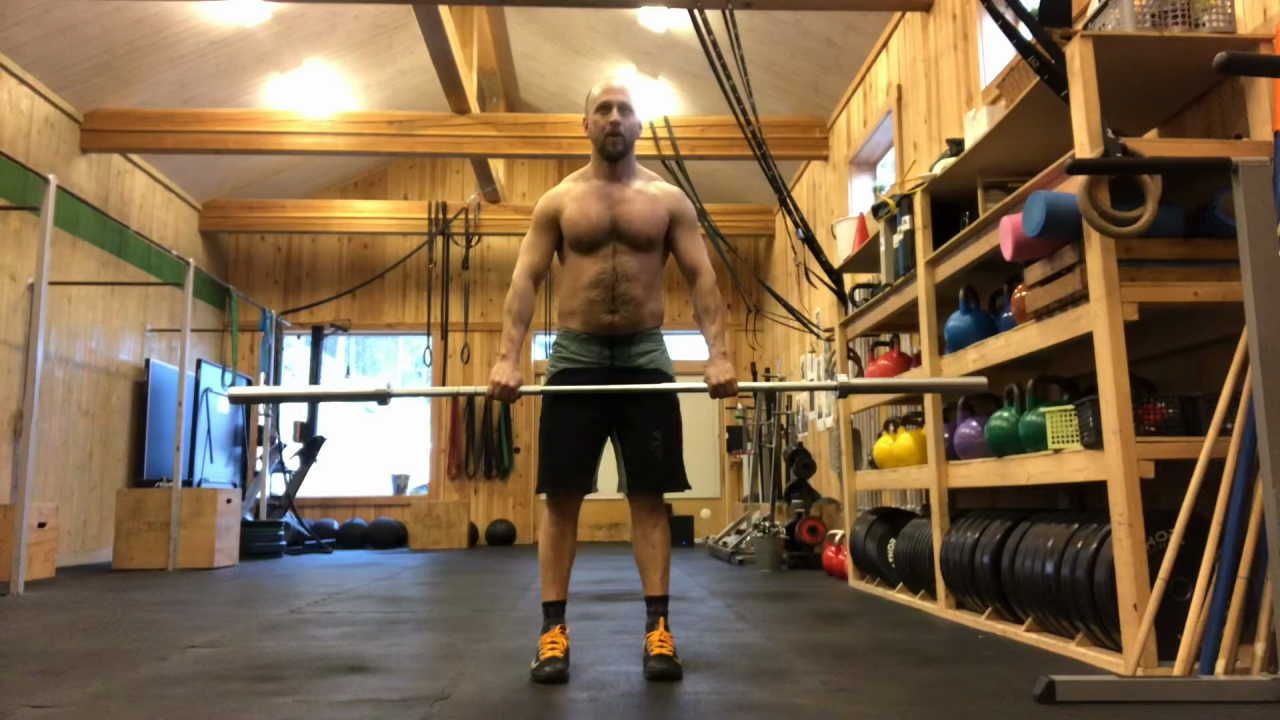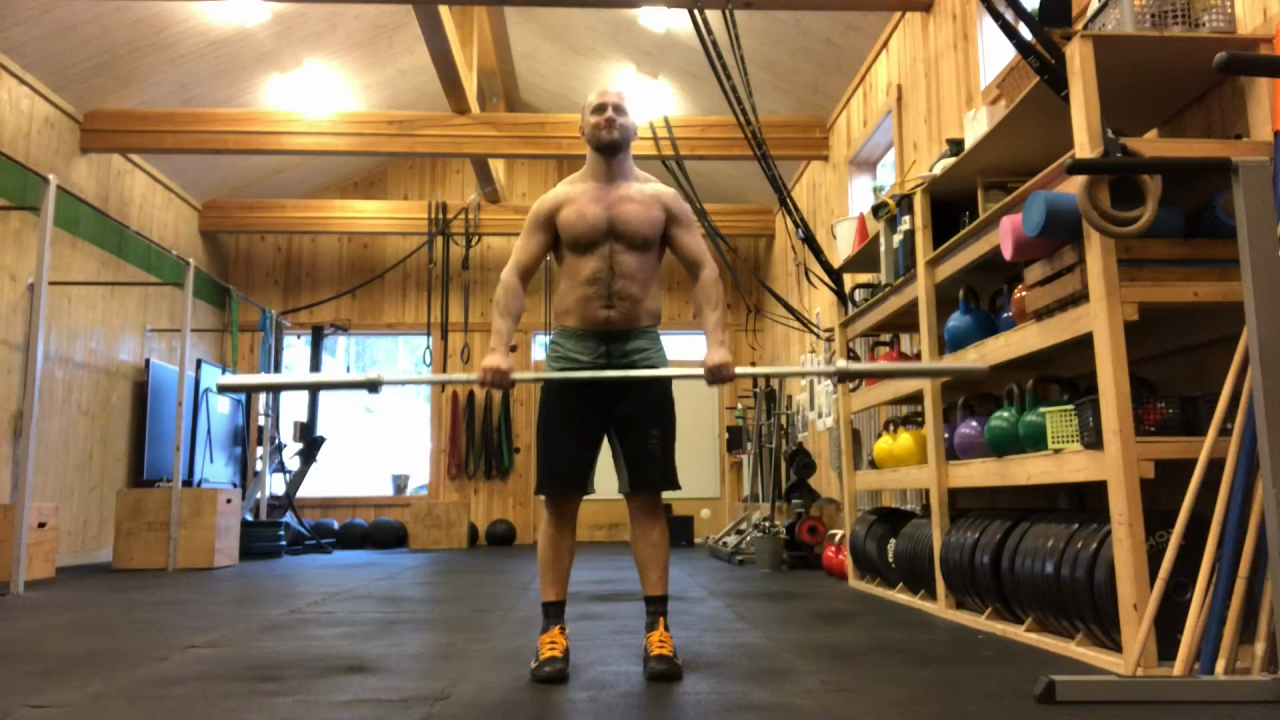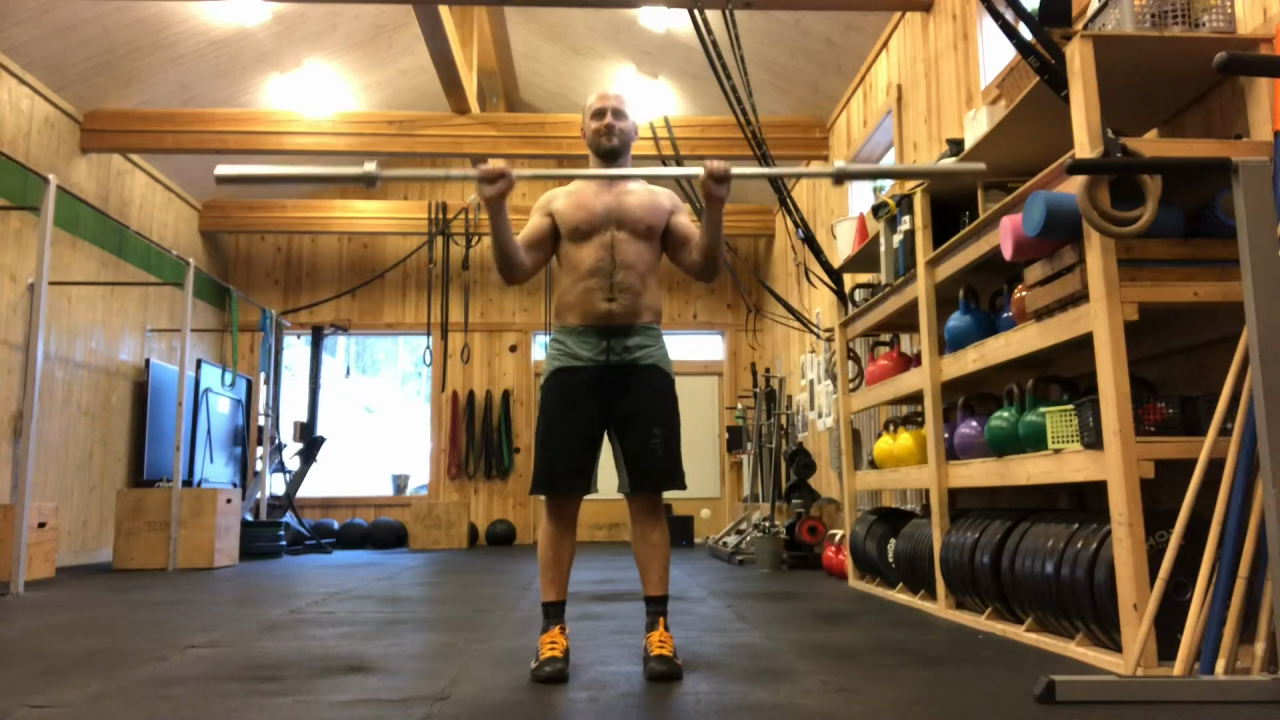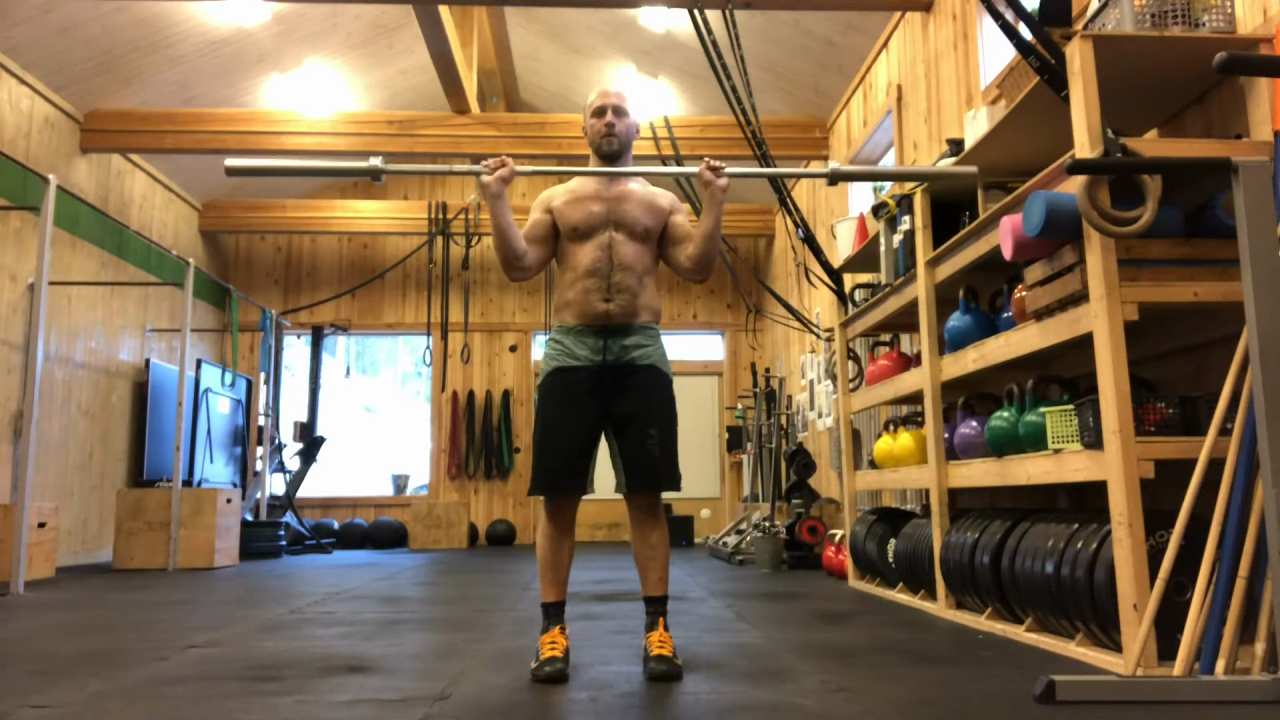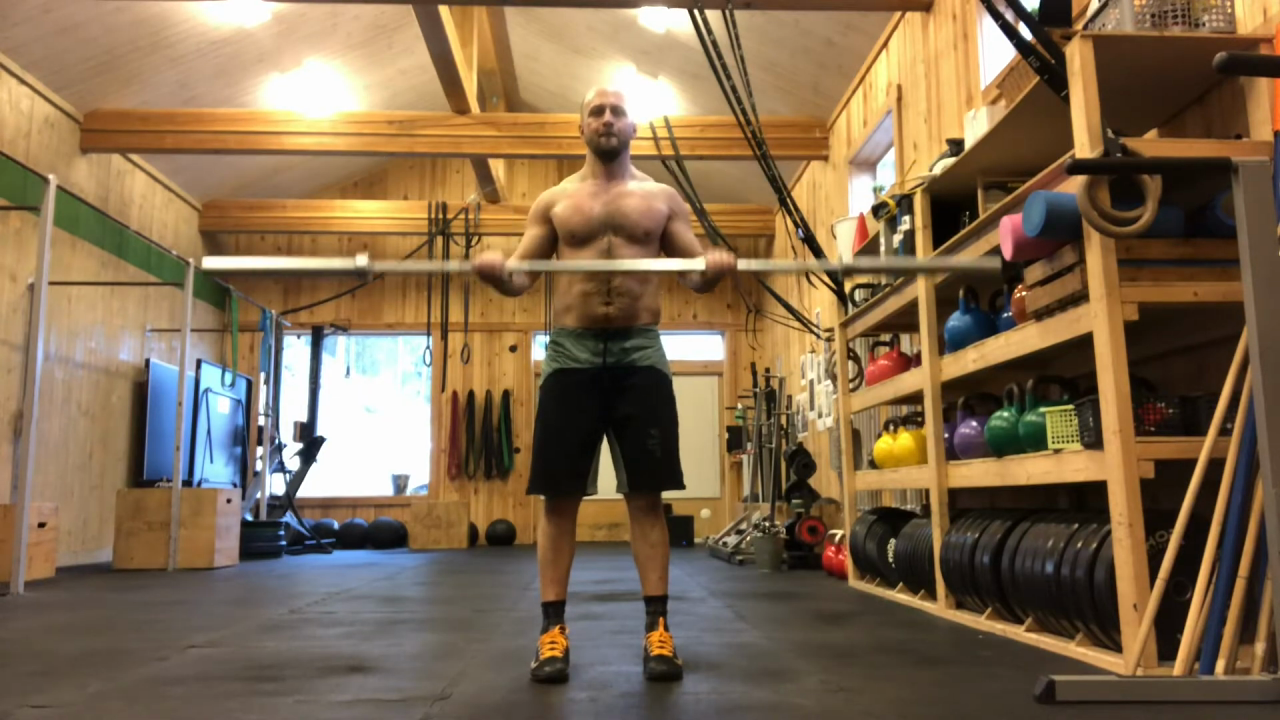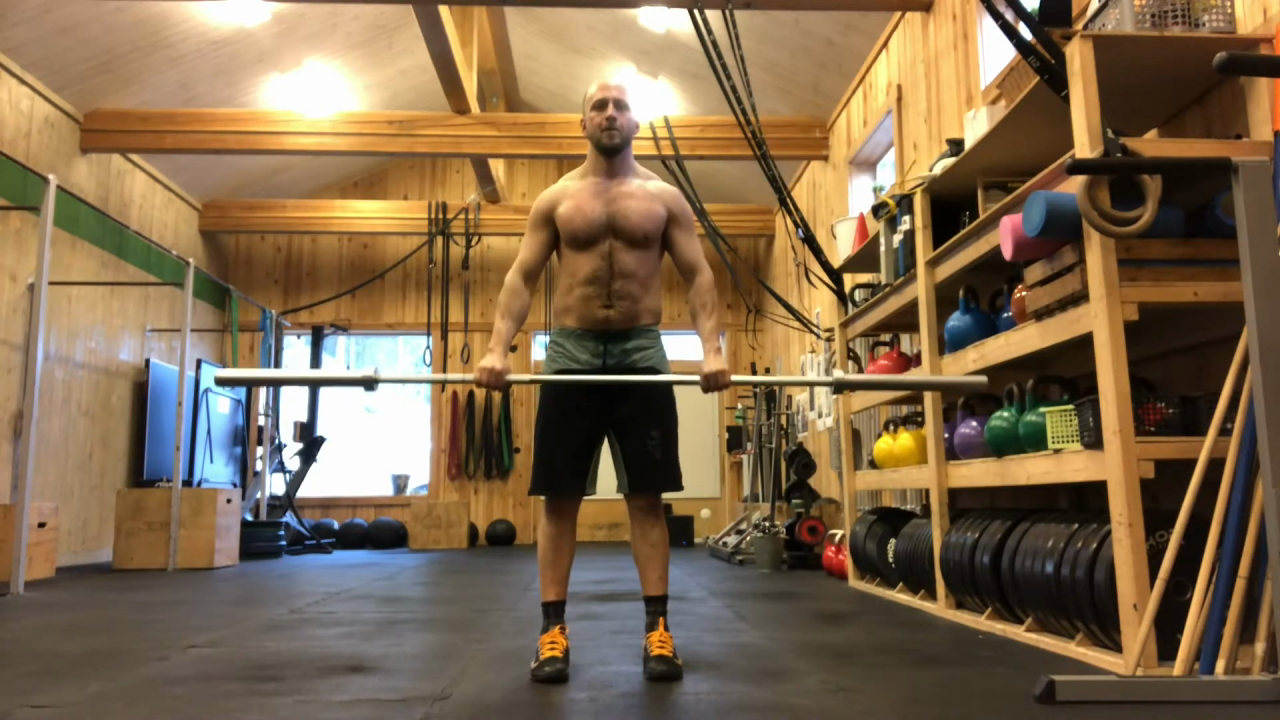
dt=0.5s
person 1, frame 1
left shoulder: (668, 199)
right shoulder: (557, 201)
left elbow: (701, 276)
right elbow: (525, 279)
left wrist: (719, 354)
right wrist: (507, 357)
left hip: (645, 357)
right hip: (574, 358)
left knee: (649, 497)
right knee: (561, 498)
left ankle: (657, 628)
right ankle: (553, 630)
person 1, frame 2
left shoulder: (664, 199)
right shoulder: (555, 201)
left elbow: (703, 268)
right elbow: (516, 274)
left wrist: (716, 341)
right wrist: (498, 346)
left hip: (641, 355)
right hip: (572, 355)
left knee: (647, 495)
right knee: (560, 497)
left ankle: (657, 627)
right ankle: (553, 629)
person 1, frame 3
left shoulder: (663, 199)
right shoulder: (556, 200)
left elbow: (706, 269)
right elbow: (515, 271)
left wrist: (714, 205)
right wrist: (496, 207)
left hip: (643, 352)
right hip: (574, 352)
left knee: (648, 494)
right knee: (561, 496)
left ankle: (657, 627)
right ankle: (553, 629)
person 1, frame 4
left shoulder: (663, 199)
right shoulder: (555, 198)
left elbow: (697, 267)
right elbow: (518, 266)
left wrist: (713, 198)
right wrist: (496, 197)
left hip: (640, 353)
right hip: (571, 353)
left knee: (646, 495)
right knee: (558, 496)
left ankle: (657, 628)
right ankle: (553, 630)
person 1, frame 5
left shoulder: (662, 197)
right shoulder: (554, 200)
left elbow: (693, 261)
right elbow: (523, 268)
left wrist: (714, 266)
right wrist: (497, 268)
left hip: (640, 354)
right hip: (570, 355)
left knee: (646, 494)
right knee: (559, 496)
left ankle: (657, 627)
right ankle: (553, 629)
person 1, frame 6
left shoulder: (666, 198)
right shoulder: (555, 199)
left elbow: (698, 275)
right elbow: (521, 276)
left wrist: (712, 349)
right wrist: (497, 347)
left hip: (641, 354)
right hip: (571, 354)
left knee: (647, 497)
right knee: (560, 498)
left ankle: (657, 629)
right ankle: (553, 630)
